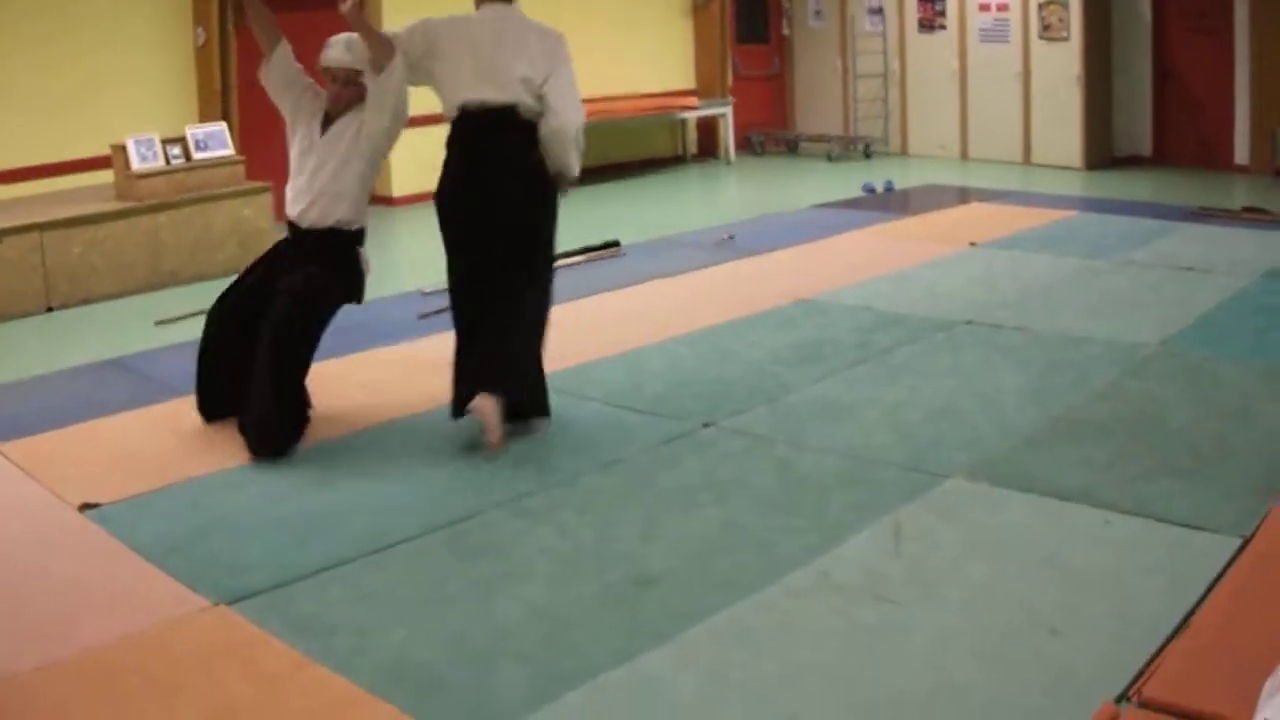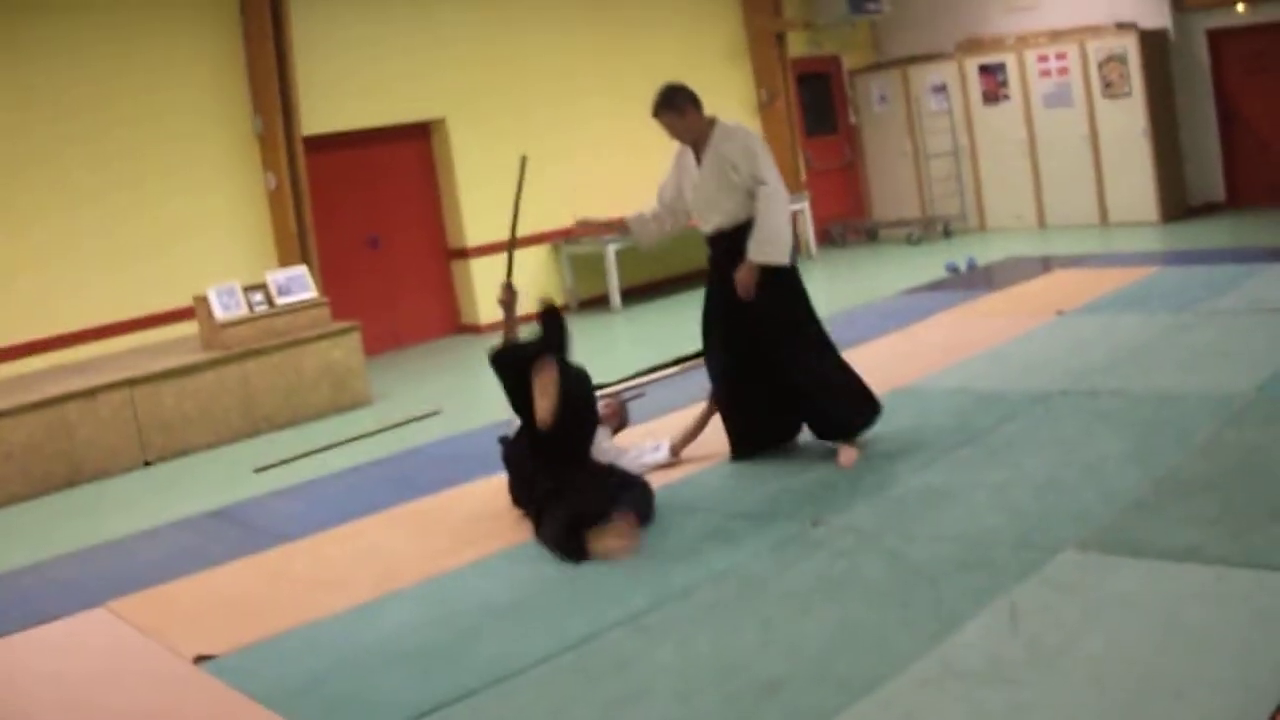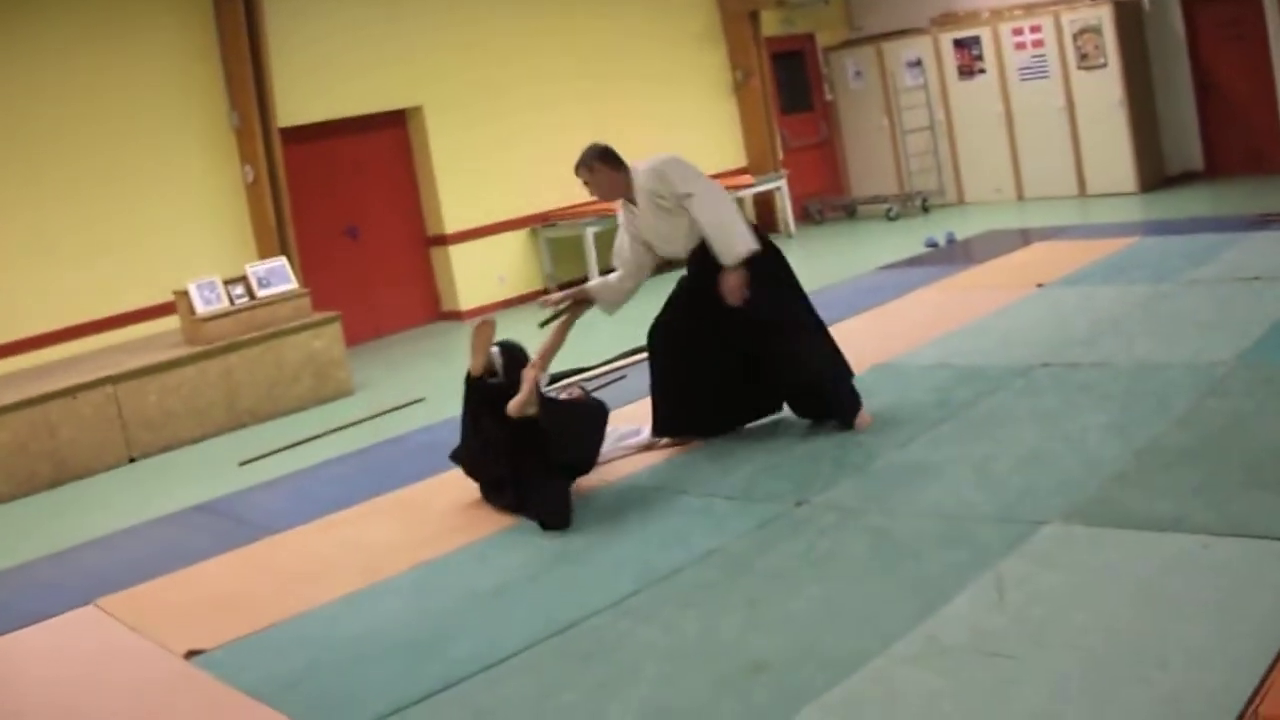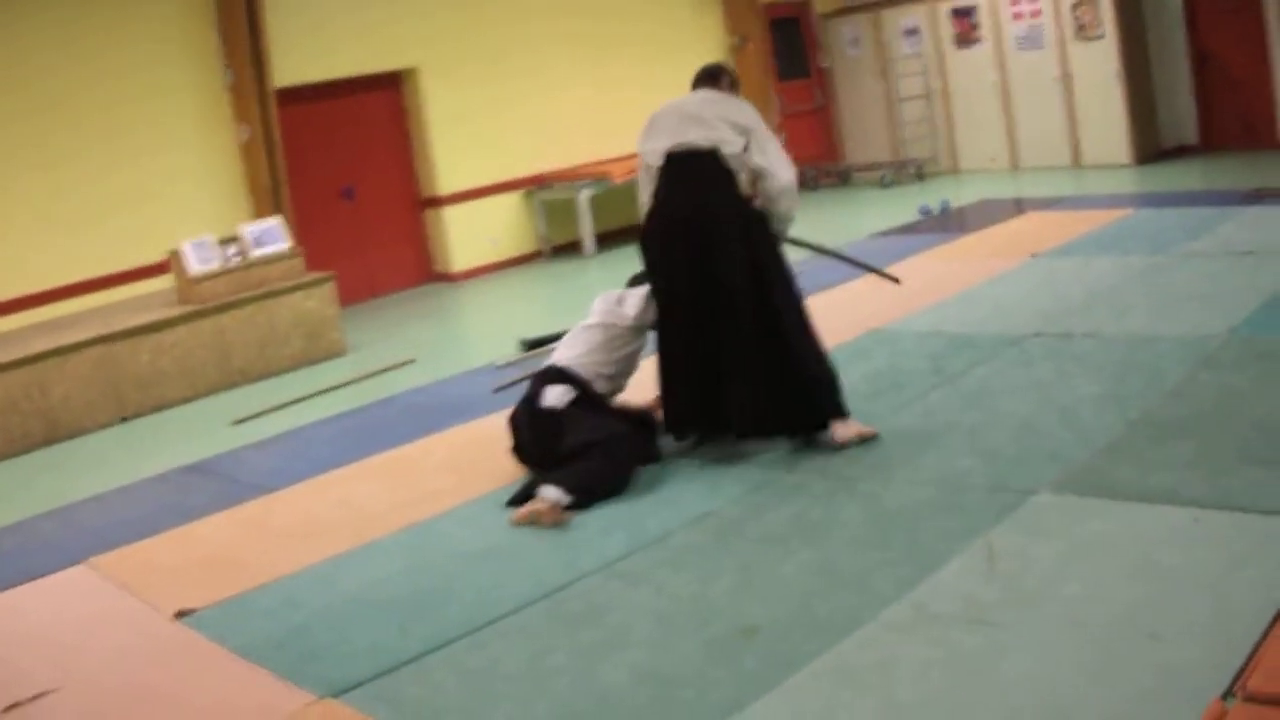
dt=1s
person 1, frame 1
right shoulder: (545, 39)
right elbow: (563, 118)
right wrist: (566, 168)
left hip: (466, 161)
right hip: (519, 161)
left knee: (476, 282)
right knee: (524, 283)
left ankle: (485, 390)
right ankle: (494, 392)
person 1, frame 2
left shoulder: (741, 142)
right shoulder: (685, 159)
left elbow: (772, 202)
right elbow: (668, 214)
left wrist: (756, 262)
right wrist: (610, 226)
left hip: (759, 257)
right hip: (723, 258)
left knee: (797, 344)
right knee: (730, 355)
left ankle: (844, 431)
right ankle: (762, 433)
person 1, frame 3
left shoulder: (659, 172)
right shoulder: (627, 215)
left elbow: (713, 204)
right elbow: (630, 273)
left wrist: (734, 265)
right wrist: (582, 293)
left hip: (739, 258)
right hip: (707, 266)
left knee: (784, 328)
right knee: (671, 338)
left ankle: (845, 405)
right ankle: (690, 424)
person 1, frame 4
left shoulder: (658, 120)
right shoulder: (736, 109)
left elbow: (647, 195)
right elbow: (780, 179)
right wrist: (773, 223)
left hip: (670, 216)
right hip: (723, 207)
left knee: (685, 324)
right knee: (769, 312)
left ankle: (697, 422)
right ankle: (825, 418)
person 2, frame 1
left shoulder: (372, 123)
right shoulder: (308, 106)
left elbow: (392, 66)
right elbow: (273, 47)
left hip: (336, 256)
right hip: (296, 245)
left knee: (282, 327)
right knee: (231, 314)
left ankle: (270, 430)
right ankle: (237, 400)
person 2, frame 2
left shoulder: (609, 449)
left elbow: (667, 451)
right elbow: (514, 367)
left wrist: (705, 417)
right wrist: (509, 313)
left knee: (635, 490)
person 2, frame 3
left shoulder: (577, 430)
left elbow: (629, 438)
right elbow: (541, 362)
right wrist: (572, 314)
left hip: (536, 482)
left knee: (596, 410)
left ankle: (529, 407)
right ankle: (482, 367)
person 2, frame 4
right shoulder: (623, 303)
left wrist: (643, 410)
left hip: (561, 402)
right hip: (557, 404)
left knee: (637, 429)
right knee: (613, 449)
right ankle: (546, 501)
